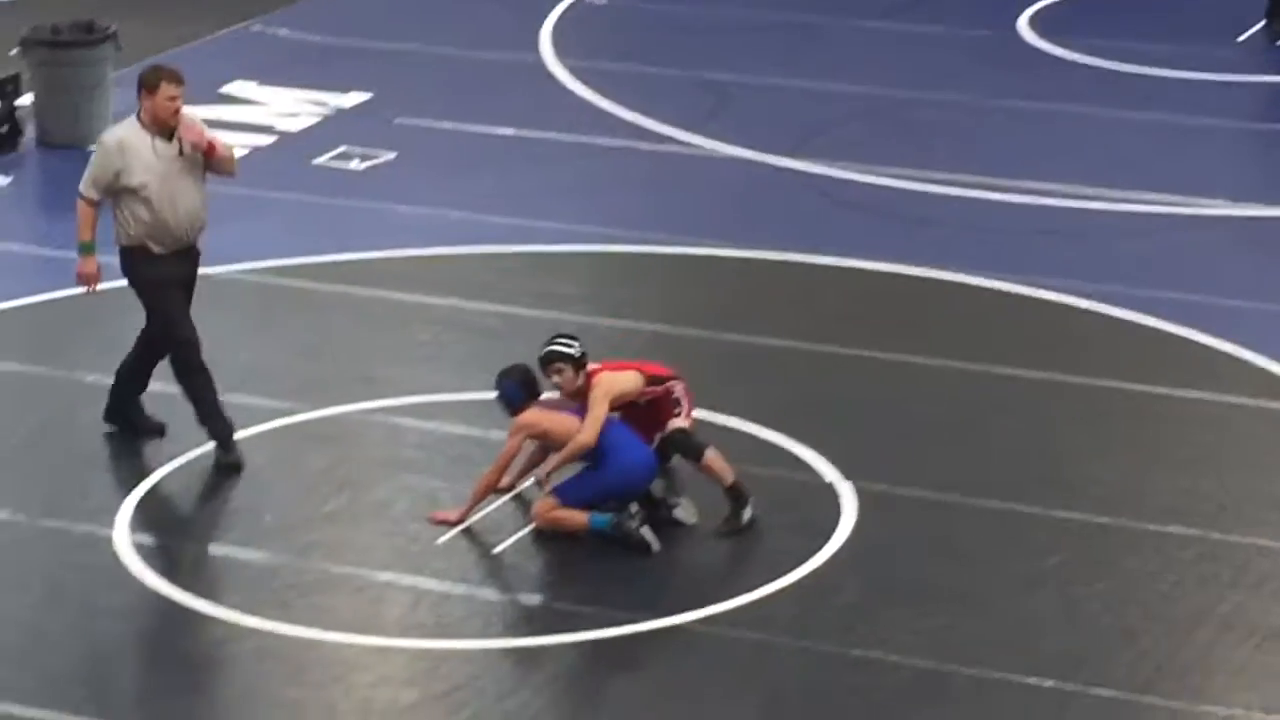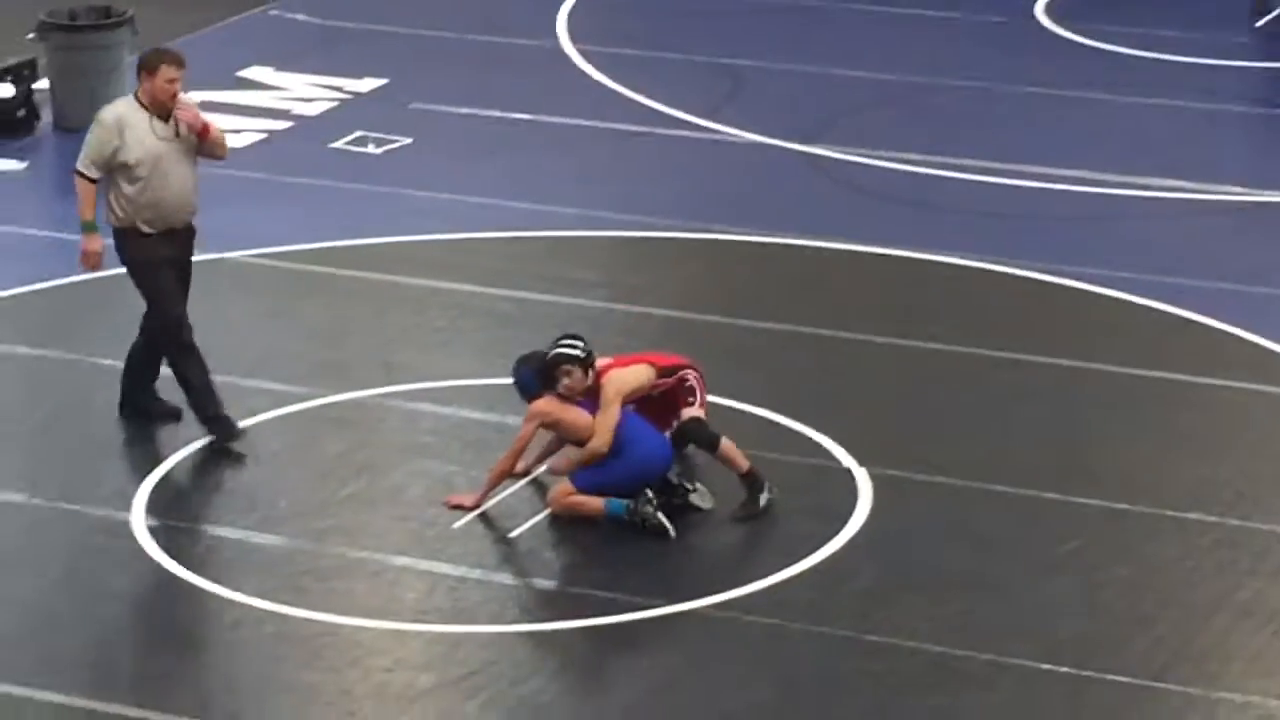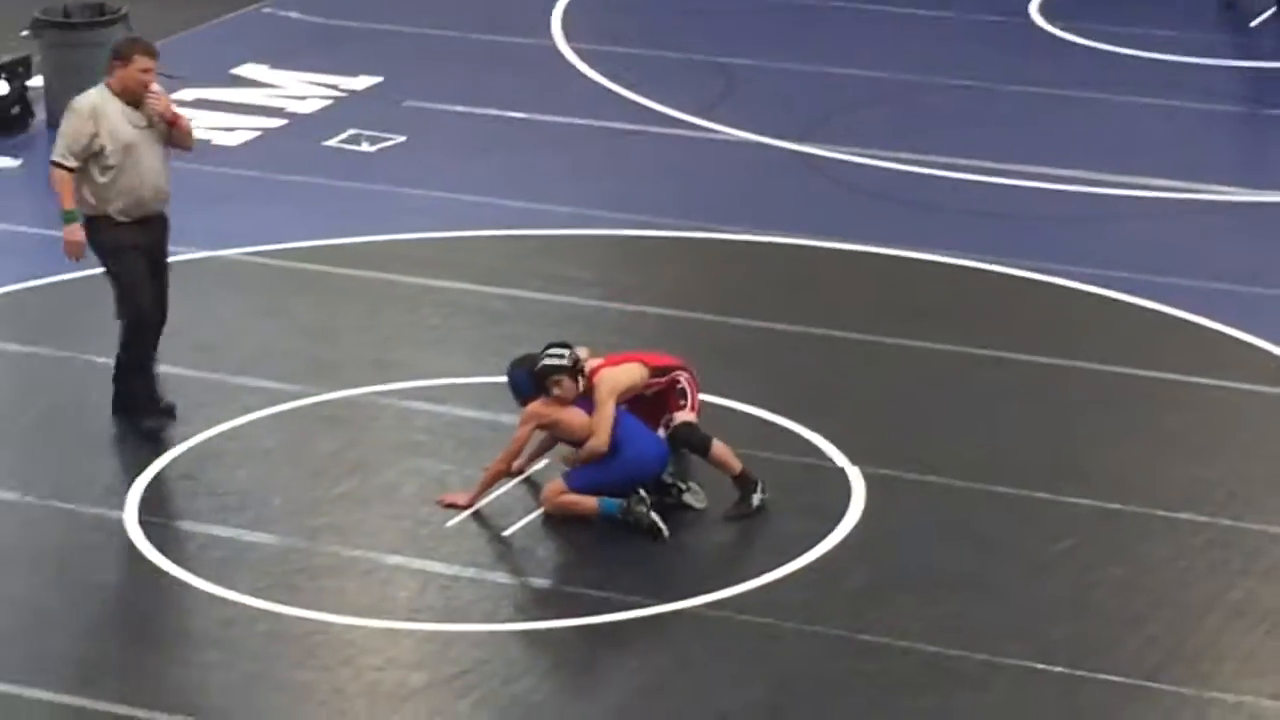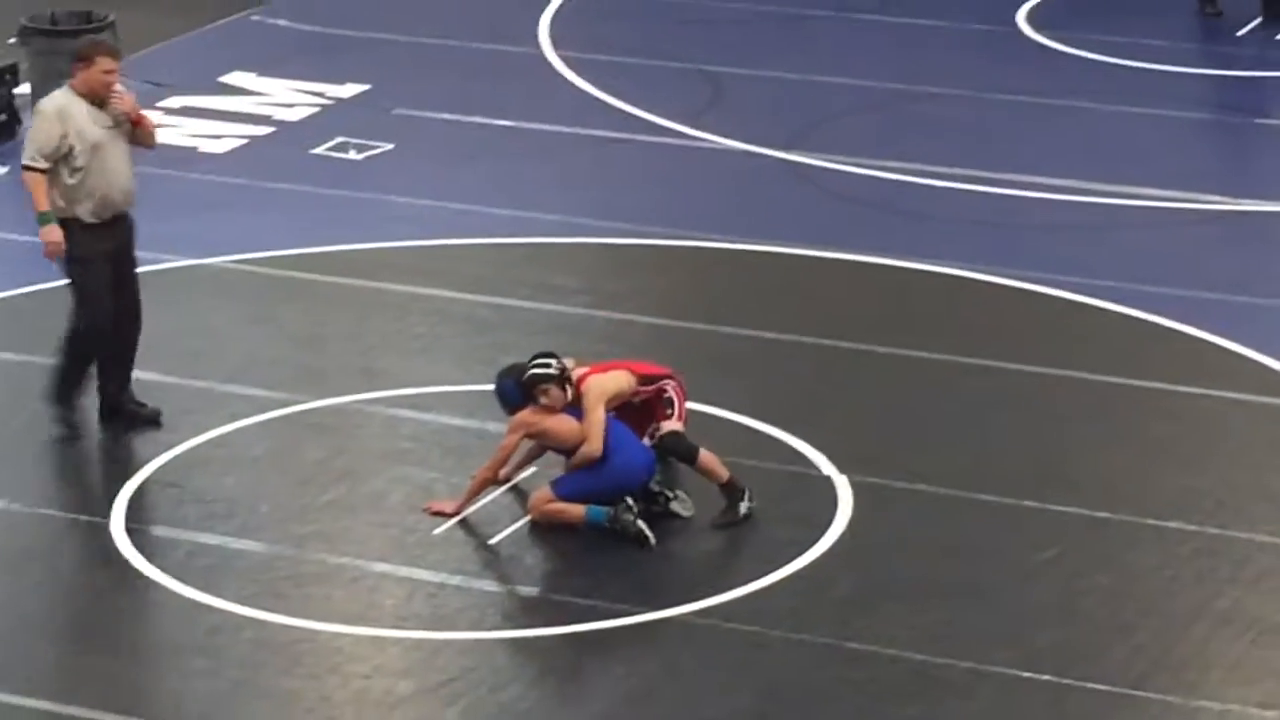
dt=0.1s
person 1, frame 1
left shoulder: (190, 127)
right shoulder: (118, 142)
left elbow: (228, 167)
right elbow: (88, 197)
left wrist: (207, 145)
right wrist: (86, 252)
left hip: (185, 252)
right hip: (147, 260)
left knee: (161, 336)
right knee: (186, 345)
left ankle: (122, 406)
right ankle: (221, 435)
person 1, frame 2
left shoulder: (186, 111)
right shoulder: (115, 119)
left elbow: (220, 152)
right elbow: (86, 175)
left wrist: (201, 128)
right wrist: (89, 231)
left hip: (180, 234)
right hip: (141, 241)
left knee: (162, 319)
right knee: (175, 325)
left ankle: (137, 396)
right ankle: (212, 415)
person 1, frame 3
left shoulder: (153, 99)
right shoulder: (88, 108)
left elbow: (186, 143)
right elbow: (62, 166)
left wrist: (172, 117)
right wrist: (71, 219)
left hip: (152, 224)
right hip: (112, 231)
left knee: (155, 311)
right knee: (141, 312)
left ankle: (131, 395)
right ankle: (139, 400)
person 1, frame 4
left shoulder: (117, 101)
right shoulder: (55, 109)
left elbow: (148, 141)
right elbow: (33, 169)
left wrist: (136, 117)
right wrist: (46, 221)
left hip: (118, 225)
right hip: (80, 233)
left knee: (128, 315)
right knee: (94, 319)
left ankle: (118, 400)
right ankle: (64, 396)
person 2, frame 1
left shoulder: (524, 421)
right shoulder: (551, 406)
left elbow: (493, 477)
left wrist: (462, 513)
right wrist: (514, 479)
left hip: (623, 468)
right hip: (644, 458)
left knee: (541, 514)
left ankle: (618, 523)
person 2, frame 2
left shoulder: (539, 409)
right shoulder: (567, 396)
left elbow: (508, 463)
left wrist: (477, 498)
right wrist: (530, 465)
left hip: (640, 458)
right hip: (660, 448)
left knee: (557, 500)
left ankle: (634, 508)
right ankle: (665, 486)
person 2, frame 3
left shoulder: (535, 411)
right shoulder: (563, 398)
left elbow: (503, 463)
left wrist: (471, 497)
right wrist: (523, 464)
left hip: (635, 460)
right hip: (655, 449)
left knee: (551, 498)
left ankle: (627, 508)
person 2, frame 4
left shoulder: (523, 420)
right shoulder: (552, 407)
left elbow: (490, 472)
left wrist: (458, 505)
right wrist: (510, 471)
left hip: (623, 468)
right hip: (643, 457)
left knee: (537, 506)
left ankle: (614, 516)
person 3, frame 1
left shoulder: (601, 384)
right shoulder: (572, 380)
left elbow: (587, 439)
left wrist: (551, 464)
left hip: (667, 391)
right hip: (640, 402)
left knee: (680, 440)
left ankle: (741, 500)
right ankle: (662, 447)
person 3, frame 2
left shoulder: (610, 383)
right shoulder: (584, 375)
left elbow: (600, 445)
left wrist: (570, 466)
left hip: (681, 379)
right hip: (654, 393)
left knee: (694, 431)
left ankle: (758, 486)
right ankle: (677, 435)
person 3, frame 3
left shoulder: (603, 382)
left elbow: (599, 445)
left wrist: (574, 459)
left hip: (674, 379)
right hip: (648, 391)
left knee: (687, 435)
left ankle: (751, 487)
person 3, frame 4
left shoulder: (591, 389)
right shoulder: (567, 380)
left elbow: (592, 450)
left wrist: (568, 466)
left hip: (661, 387)
right hip: (635, 399)
left knee: (673, 444)
left ankle: (738, 495)
